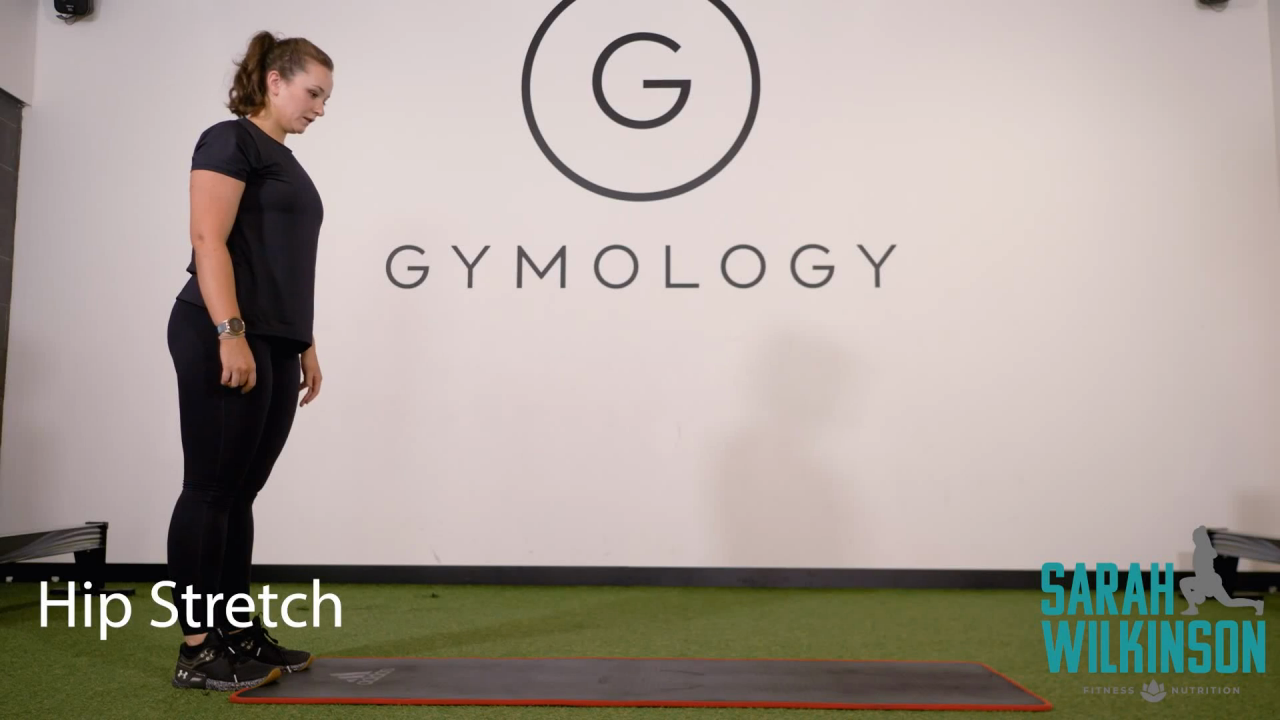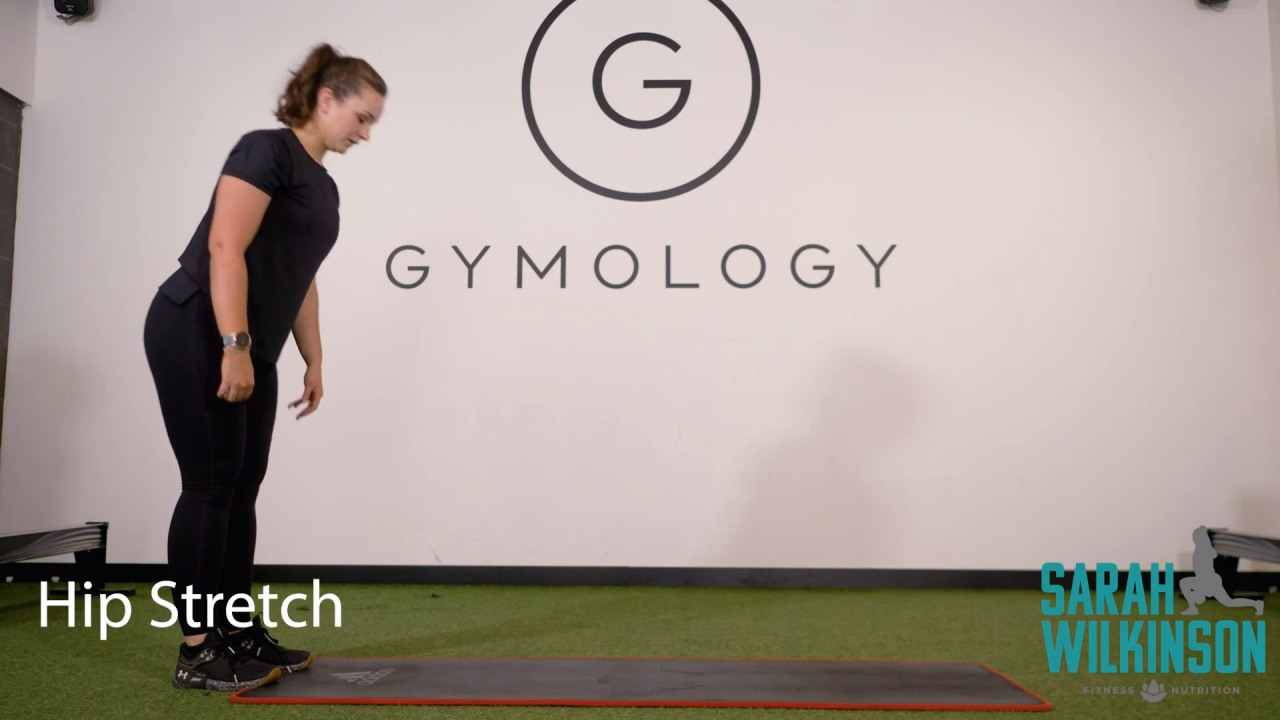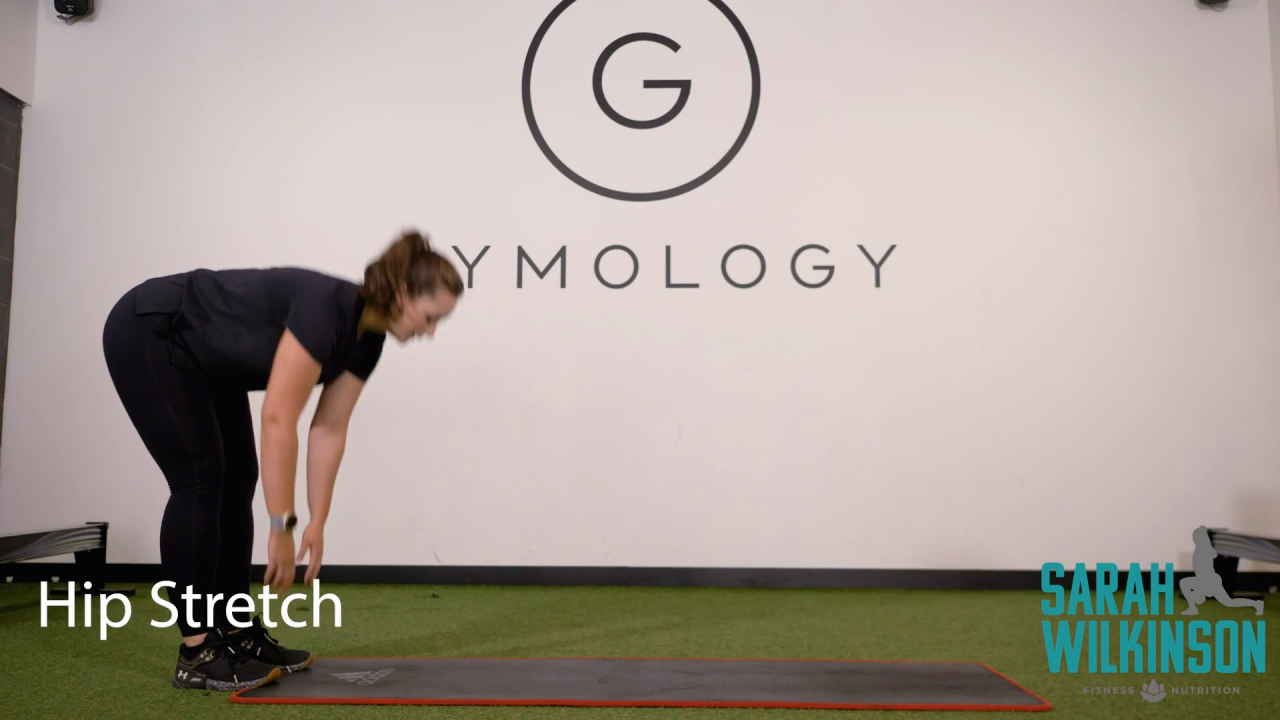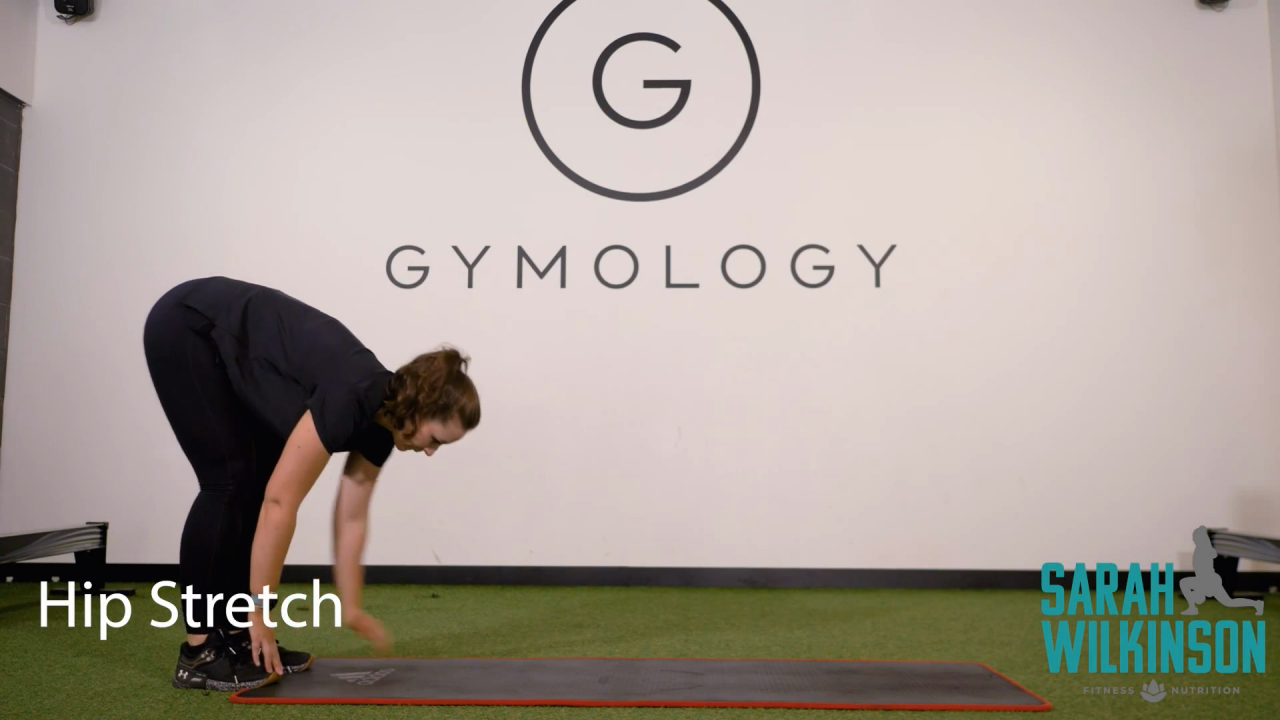
dt=0.5s
person 1, frame 1
left shoulder: (283, 161)
right shoulder: (230, 142)
right elbow: (209, 242)
left wrist: (305, 346)
right wrist: (230, 333)
left hip: (275, 346)
right hip: (227, 341)
left knee: (241, 492)
right knee: (211, 489)
left ankle: (236, 633)
right ankle: (196, 650)
person 1, frame 2
left shoulder: (321, 183)
right shoulder: (265, 151)
left elbow: (301, 280)
right elbow: (224, 250)
left wrist: (314, 360)
right wrist: (234, 346)
left hip: (250, 346)
right hip: (194, 332)
left knee: (241, 488)
right knee: (210, 484)
left ankle: (236, 634)
right ankle: (197, 649)
person 1, frame 3
left shoulder: (367, 338)
right shoulder: (329, 308)
left elbow: (328, 430)
right elbow: (278, 420)
left wrist: (316, 525)
right wrist: (281, 530)
right hip: (148, 332)
left knee: (236, 473)
right knee: (200, 474)
left ankle: (233, 632)
right ankle: (196, 650)
person 1, frame 4
left shoulder: (382, 422)
right shoulder: (351, 398)
left elbow: (352, 516)
right elbow: (280, 503)
left wrist: (351, 608)
right wrist: (260, 610)
left hip: (228, 351)
right hip: (186, 326)
left knee: (262, 480)
right knee: (231, 480)
left ankle: (235, 634)
right ankle: (200, 649)
